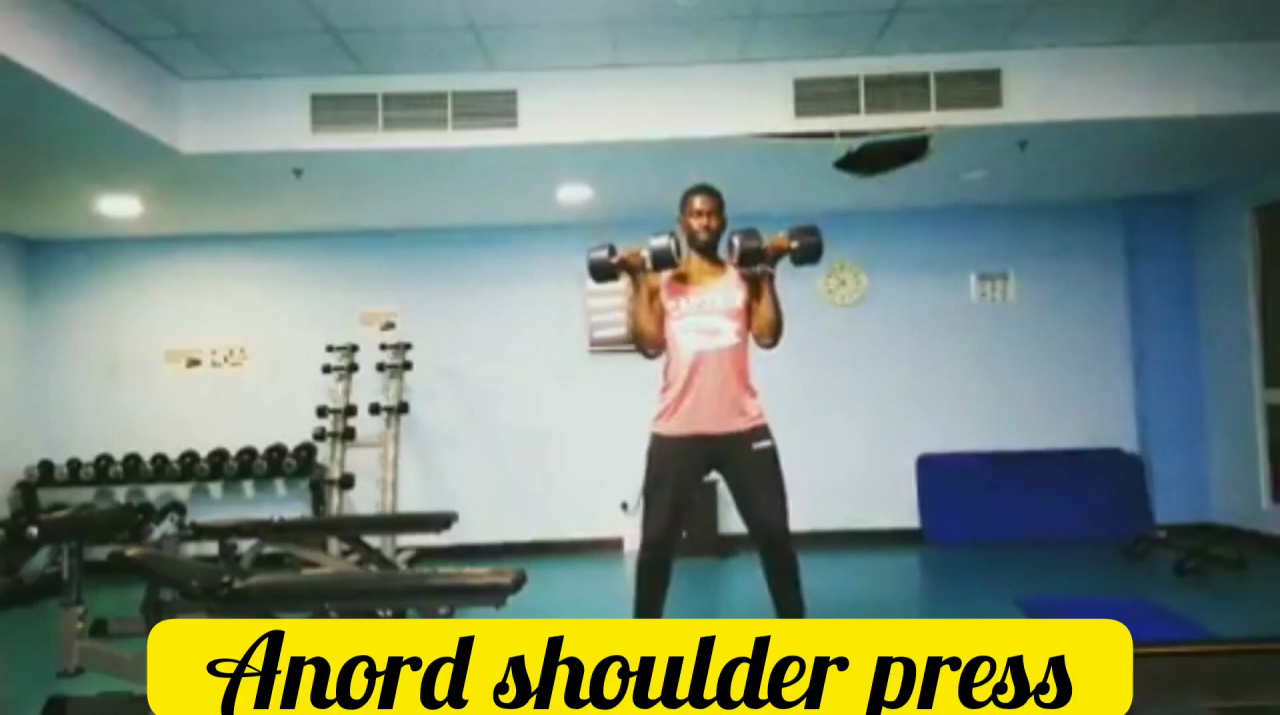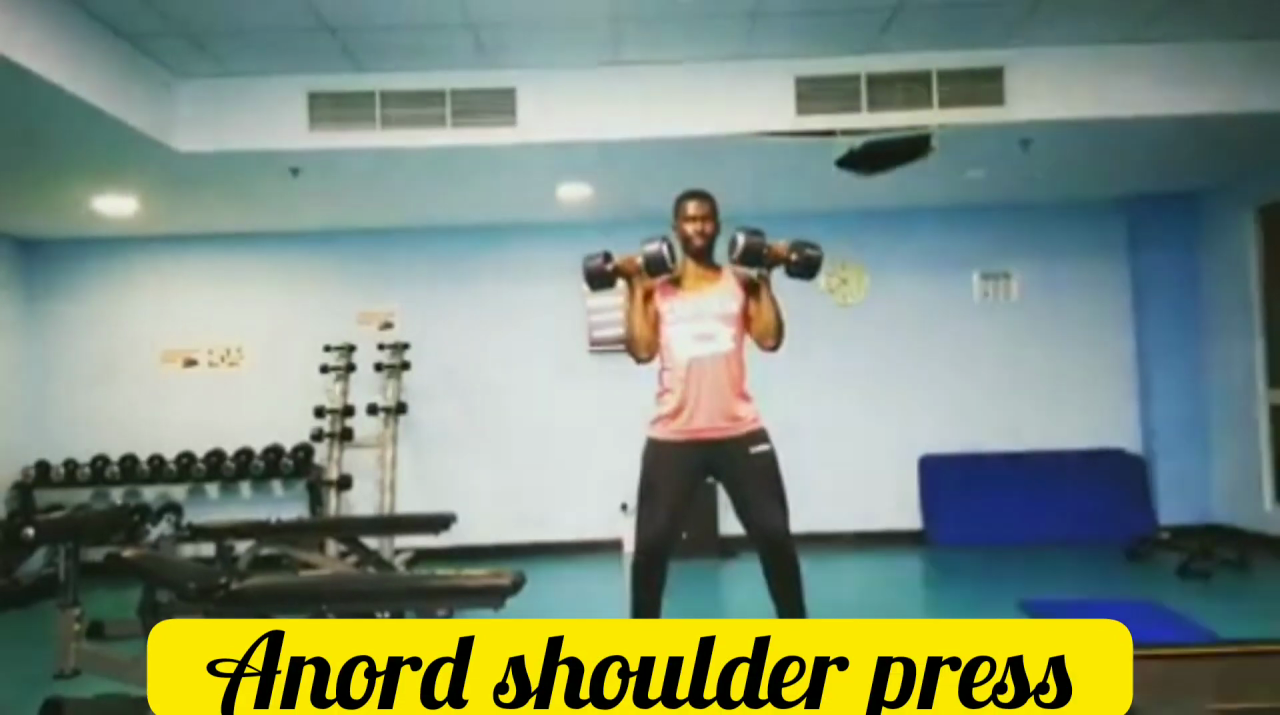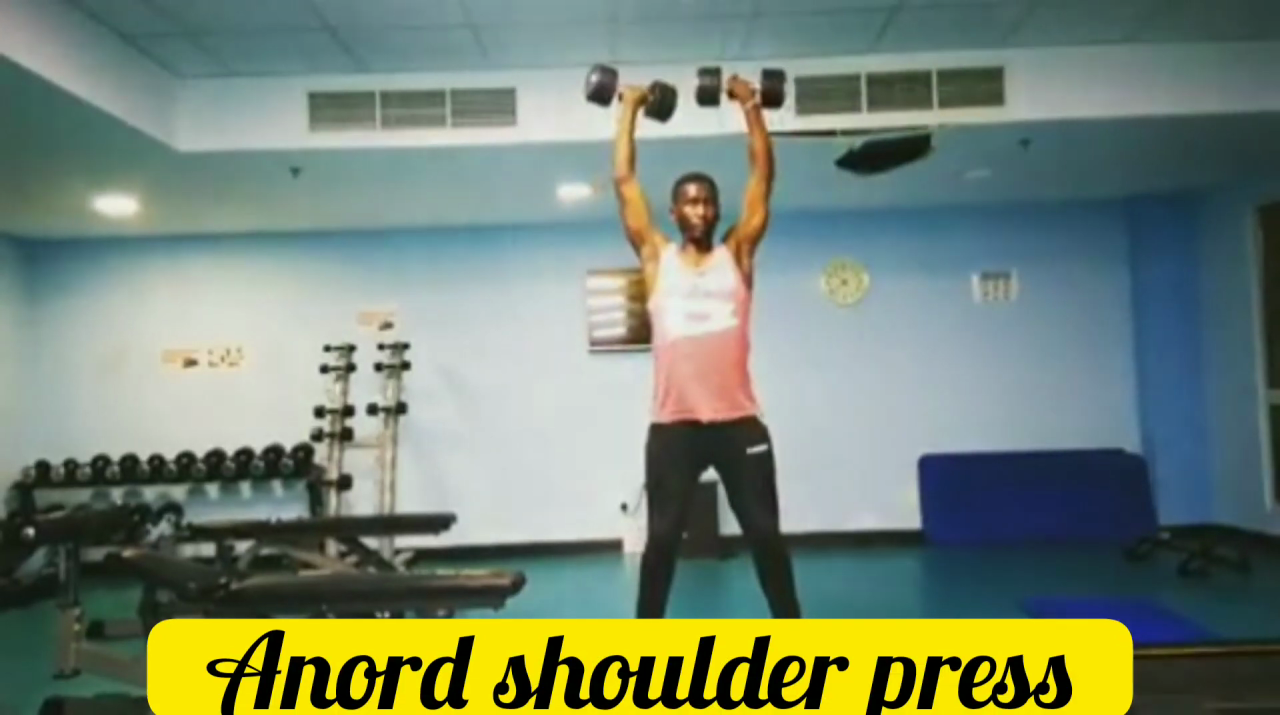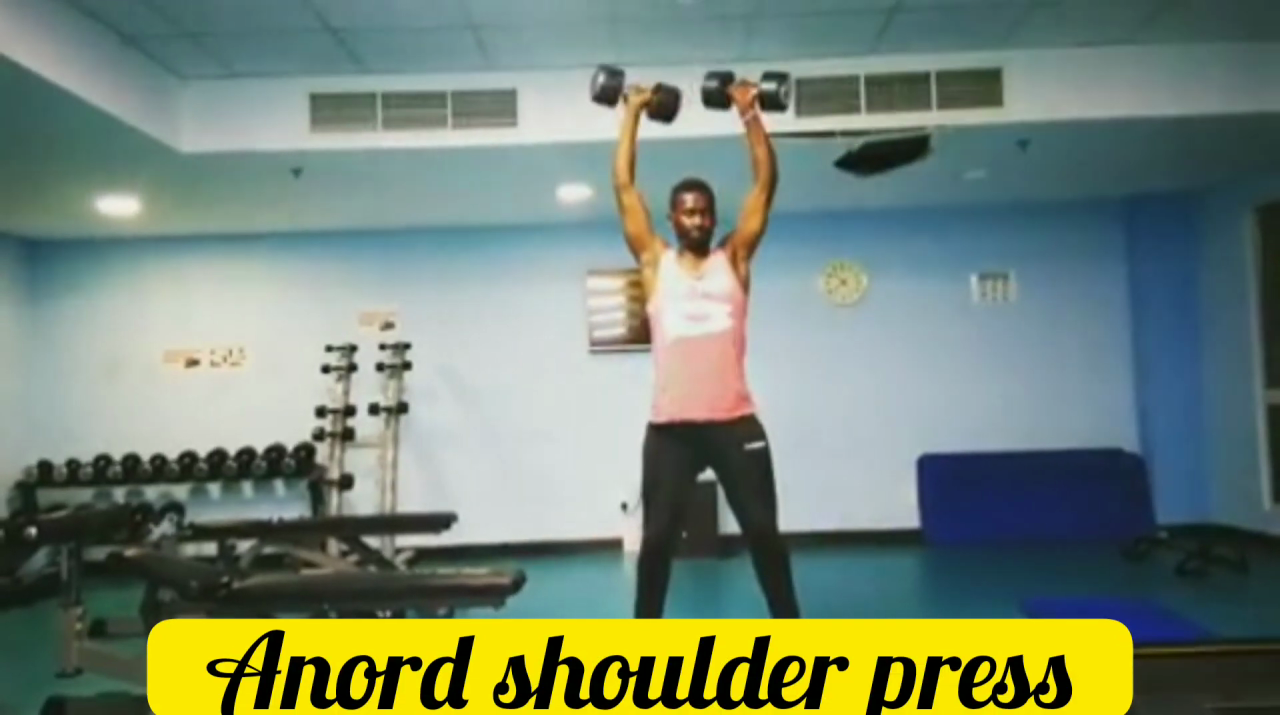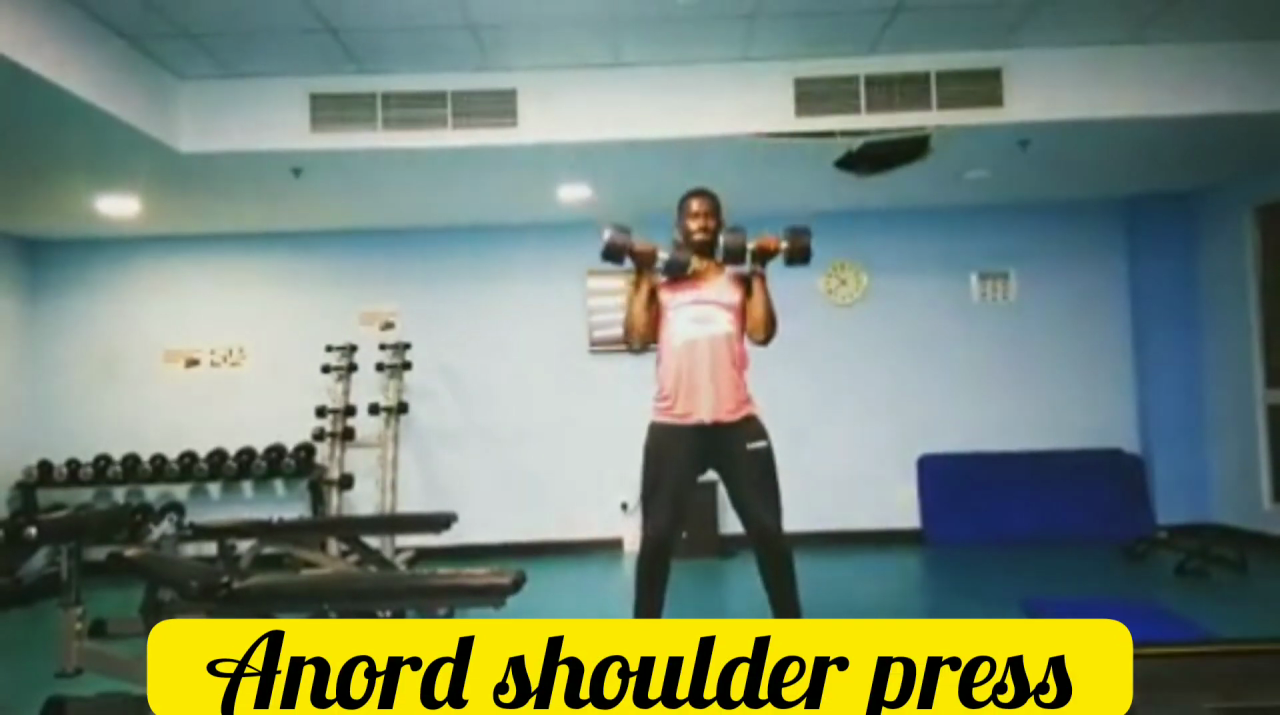
dt=1s
person 1, frame 1
left shoulder: (745, 278)
right shoulder: (660, 282)
left elbow: (768, 336)
right elbow: (650, 345)
left wrist: (768, 272)
right wrist: (637, 281)
left hip: (742, 426)
right hip: (677, 430)
left knee: (773, 531)
right knee: (657, 538)
person 1, frame 2
left shoulder: (740, 284)
right shoulder: (657, 290)
left elbow: (770, 339)
right elbow: (641, 350)
left wrist: (765, 279)
right wrist: (633, 287)
left hip: (739, 431)
right hip: (673, 436)
left knee: (774, 535)
right knee: (652, 542)
person 1, frame 3
left shoulder: (738, 254)
right shoulder: (656, 257)
left elbow: (762, 174)
right elbow: (624, 179)
left wrist: (750, 105)
right wrist: (629, 109)
left hip: (738, 424)
right hip: (673, 427)
left knee: (765, 536)
right knee: (662, 539)
person 1, frame 4
left shoulder: (734, 259)
right shoulder: (655, 261)
left elbow: (766, 182)
right elbow: (623, 186)
left wrist: (748, 112)
right wrist: (632, 113)
left hip: (735, 423)
right hip: (671, 427)
left knee: (763, 533)
right knee: (657, 539)
person 1, frame 5
left shoulder: (739, 281)
right shoulder: (659, 283)
left elbow: (762, 333)
right elbow: (636, 340)
left wrist: (759, 271)
right wrist: (642, 275)
left hip: (737, 422)
right hip: (674, 425)
left knee: (767, 530)
right knee: (657, 536)
